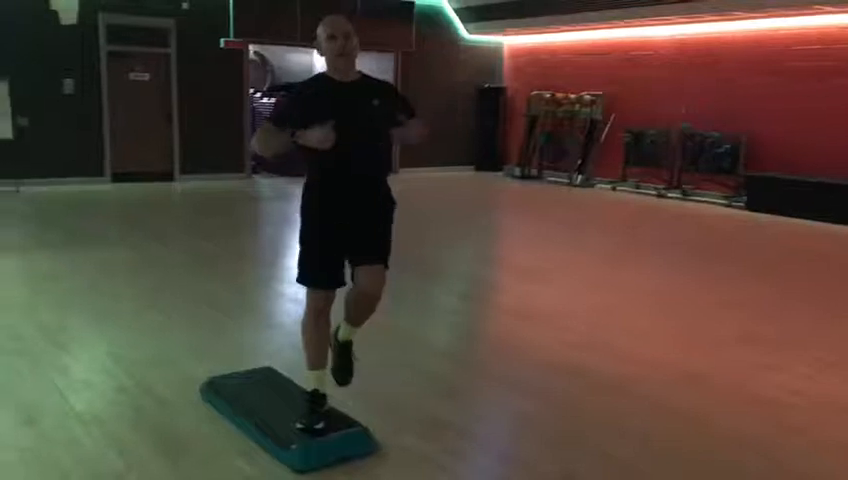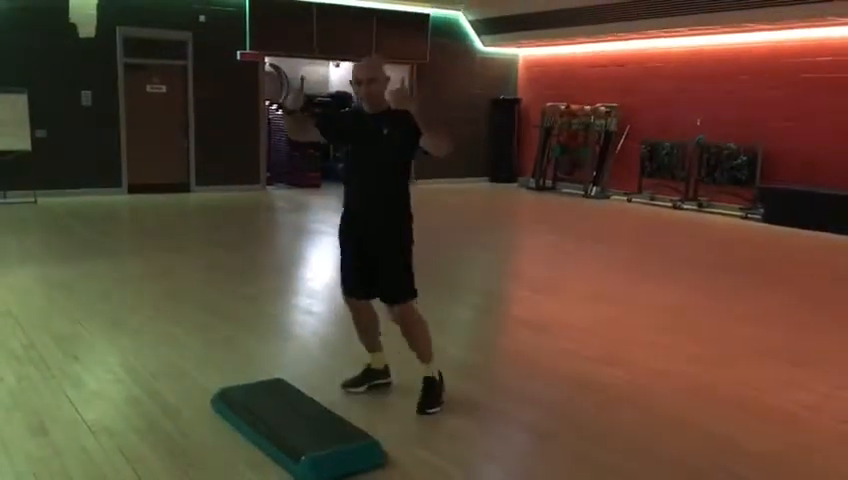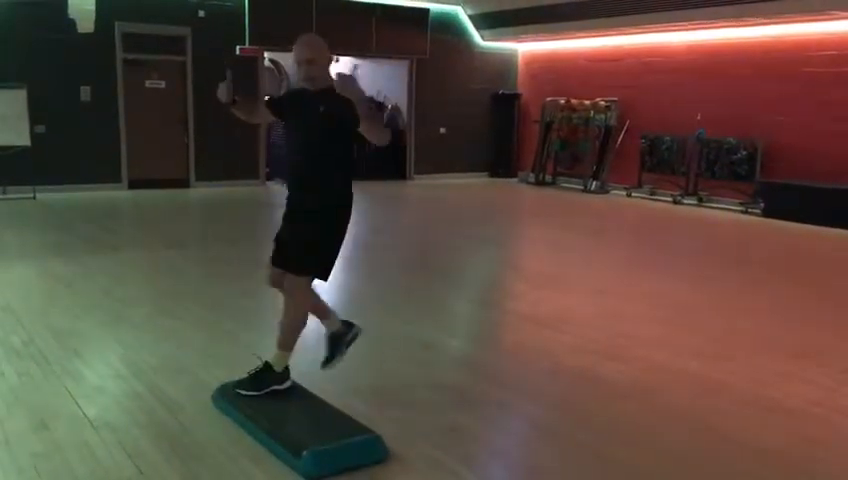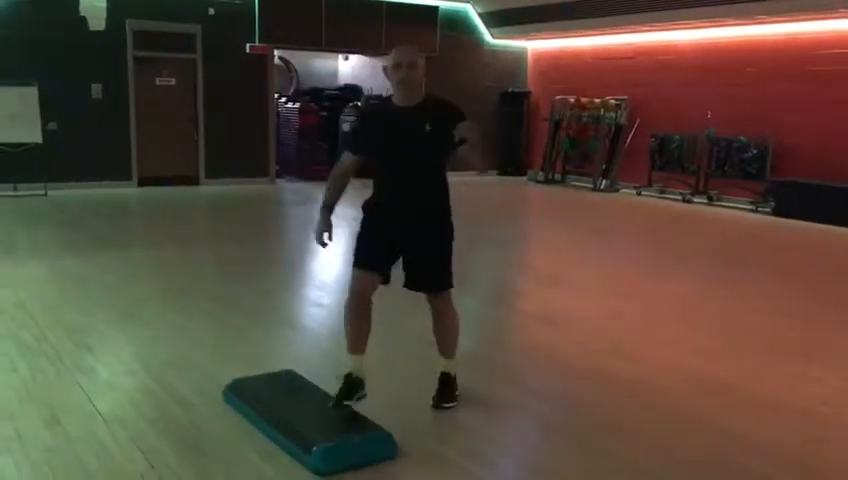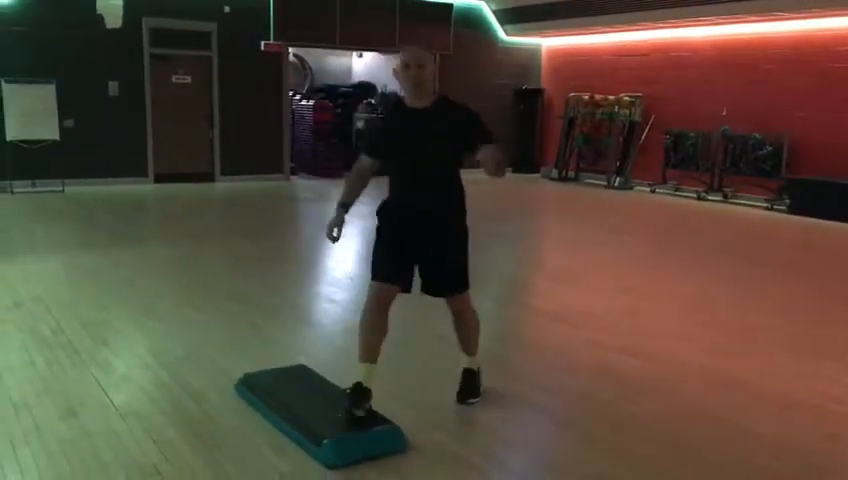
dt=1s
person 1, frame 1
left shoulder: (382, 92)
right shoulder: (306, 93)
left elbow: (412, 129)
right elbow: (260, 143)
left wrist: (416, 132)
right wrist: (302, 136)
left hip: (372, 204)
right hip: (323, 206)
left knee: (370, 285)
right knee: (318, 299)
left ankle: (343, 337)
right ankle: (316, 392)
person 1, frame 2
left shoulder: (403, 119)
right shoulder: (346, 120)
left elbow: (442, 149)
right elbow: (300, 131)
left wrist: (414, 108)
right wrist: (292, 109)
left hip: (390, 225)
right hip: (353, 223)
left knee: (399, 307)
right knee: (355, 301)
left ankle: (432, 376)
right ankle: (377, 366)
person 1, frame 3
left shoulder: (341, 100)
right shoulder: (295, 99)
left elbow: (380, 138)
right elbow: (257, 112)
left wrist: (357, 98)
right wrist: (230, 99)
left hip: (329, 206)
right hip: (300, 203)
left knee: (293, 283)
right knee: (279, 277)
left ankle: (277, 371)
right ankle: (337, 327)
person 1, frame 4
left shoulder: (444, 113)
right shoulder: (373, 117)
left elbow: (474, 161)
right elbow: (346, 166)
left wrist: (470, 140)
right wrist: (325, 211)
left hip: (431, 220)
right hip: (382, 214)
left knee: (440, 298)
right knee: (360, 288)
left ankle: (448, 376)
right ankle: (354, 377)
person 1, frame 5
left shoulder: (458, 116)
right shoulder: (388, 120)
left elbow: (497, 166)
right elbow: (364, 168)
left wrist: (492, 159)
right wrist: (341, 209)
left hip: (445, 221)
right hip: (398, 216)
left knee: (458, 301)
right knee: (379, 296)
left ankle: (471, 369)
right ankle: (364, 385)
